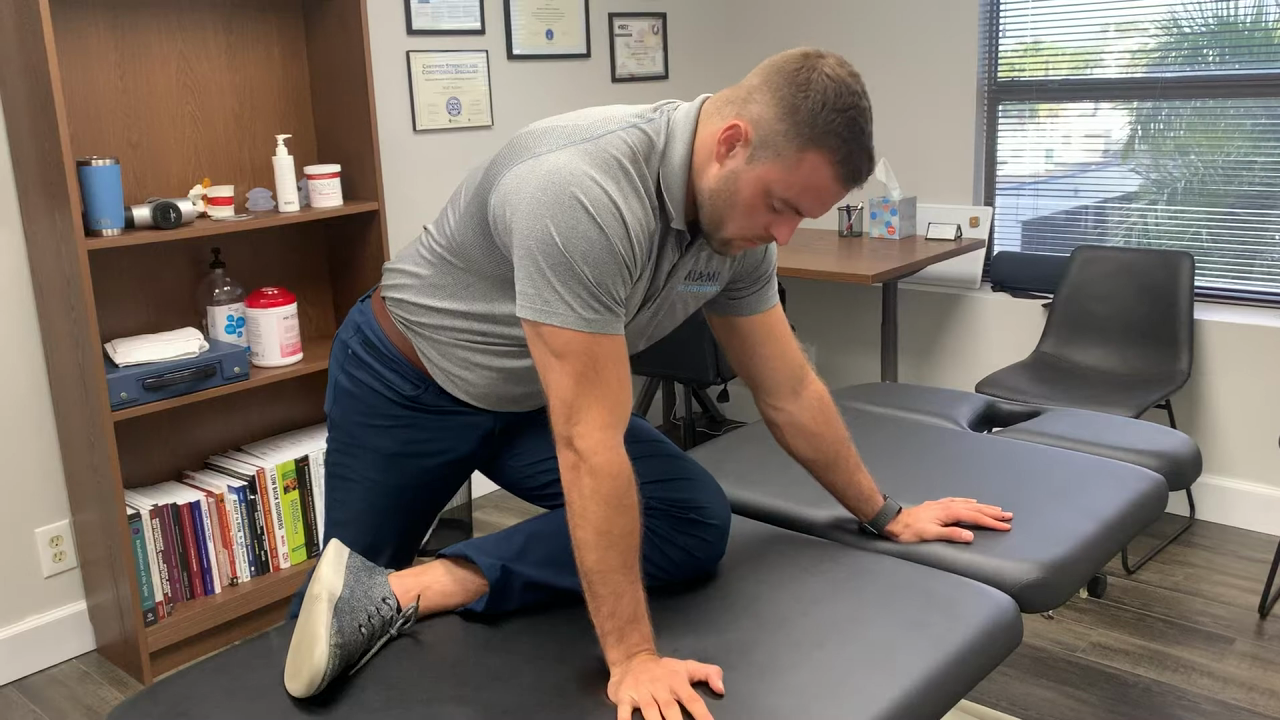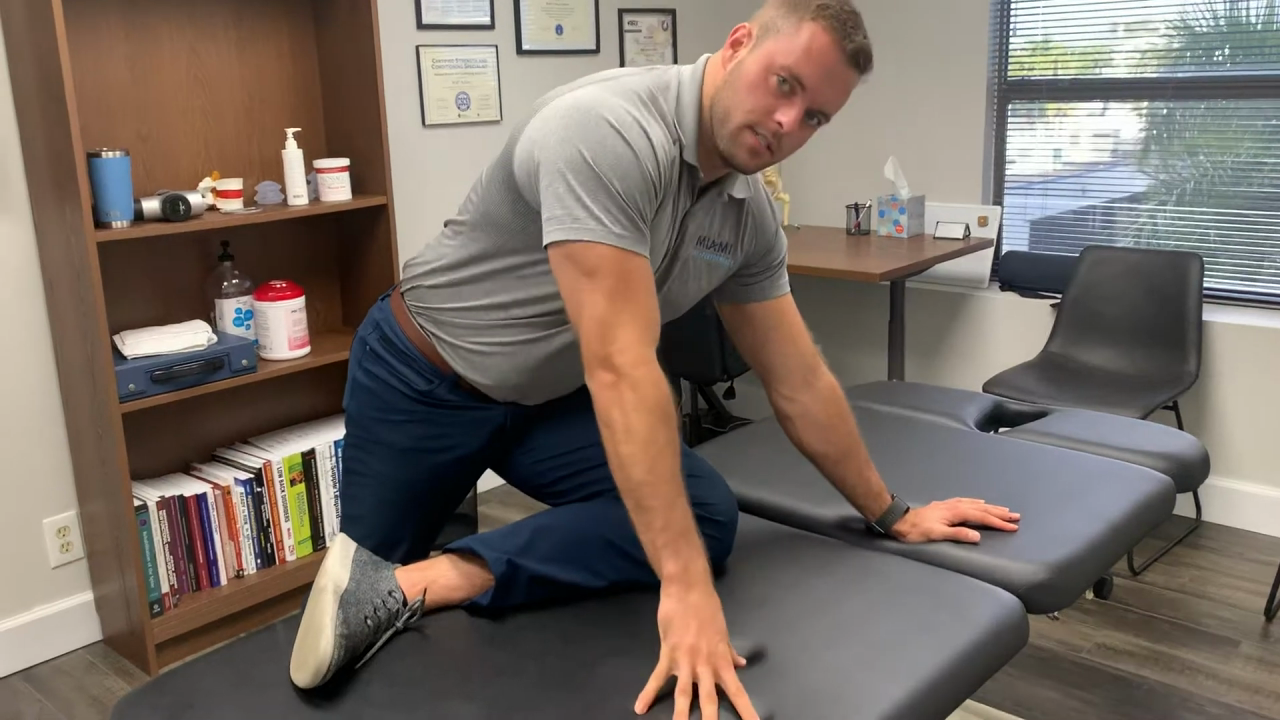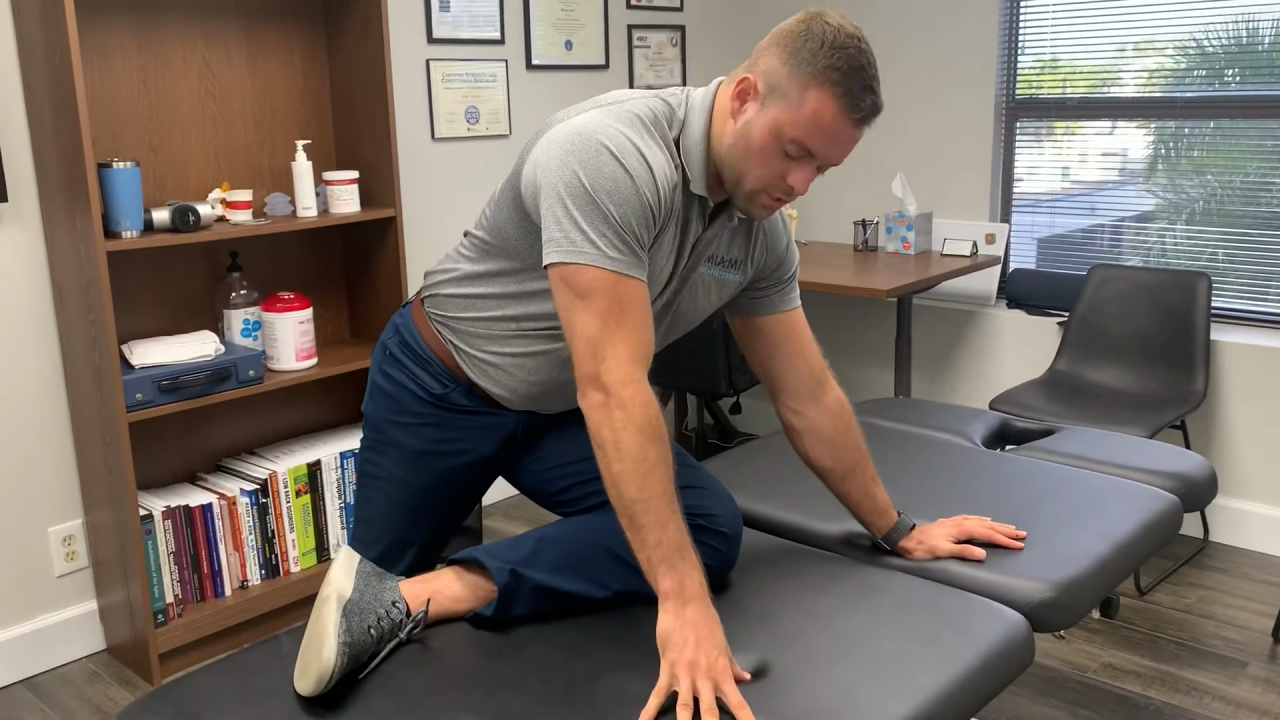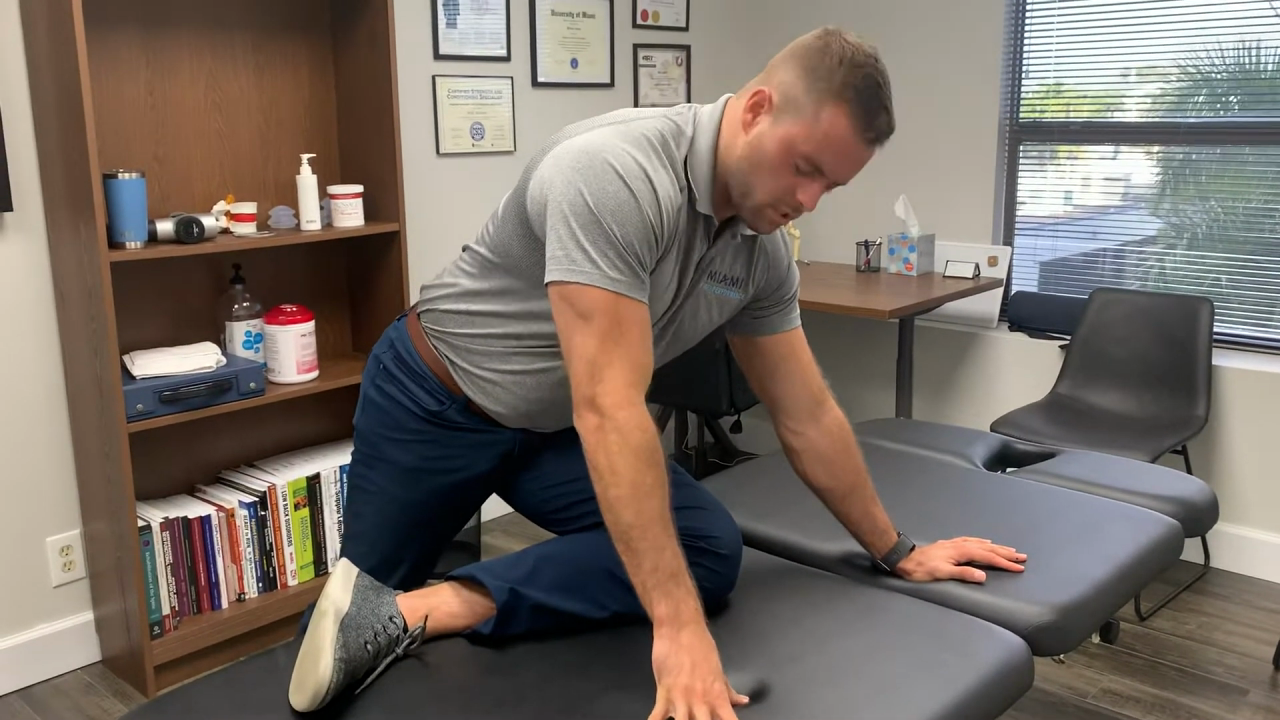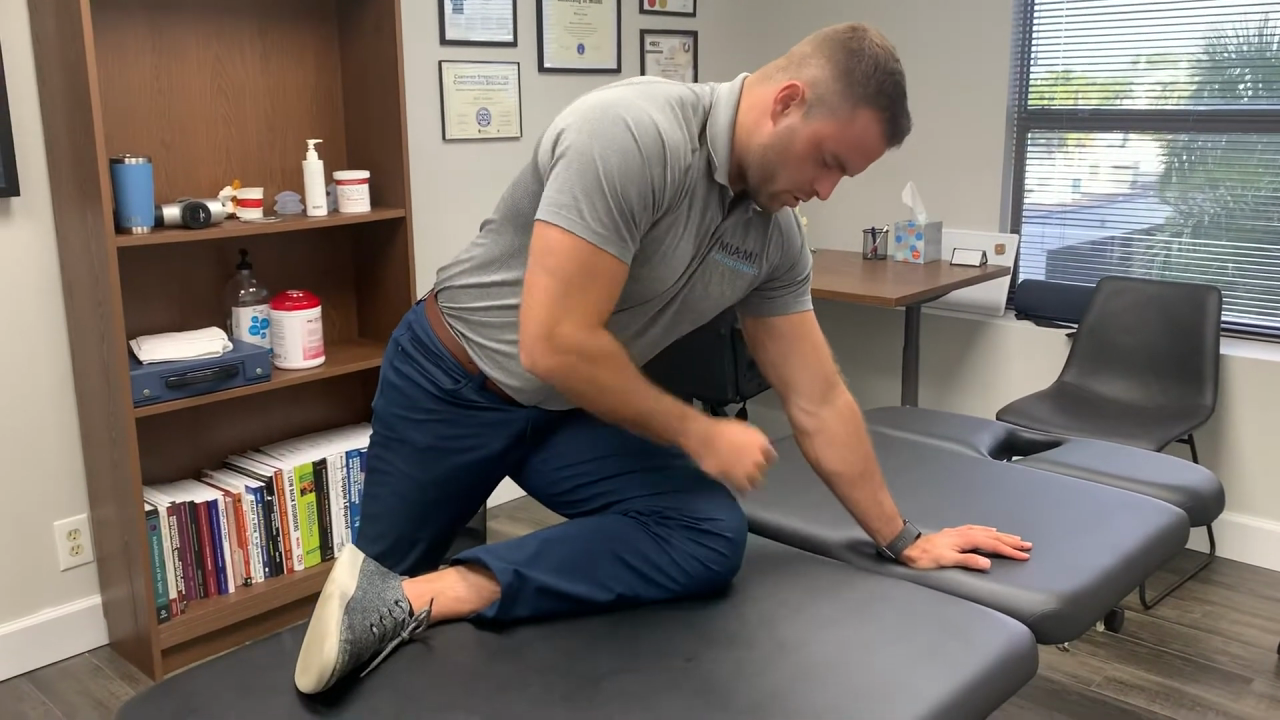
dt=1s
person 1, frame 1
left shoulder: (739, 223)
right shoulder: (583, 190)
left elbow: (789, 393)
right elbow: (591, 446)
left wrist: (886, 516)
right wrist: (632, 656)
left hip: (531, 394)
right hip: (406, 379)
left knee: (695, 522)
right knee: (341, 613)
left ankle: (407, 593)
person 1, frame 2
left shoulder: (749, 217)
right shoulder: (606, 130)
left elbow: (798, 383)
right elbow: (620, 369)
left wrist: (892, 514)
right wrist: (686, 585)
left hip: (547, 396)
right hip: (424, 377)
left knee: (706, 517)
right knee: (374, 573)
left ankle: (417, 586)
person 1, frame 3
left shoulder: (762, 233)
right shoulder: (609, 155)
left elbow: (807, 398)
right elbow: (612, 389)
left wrist: (898, 531)
right wrist: (683, 602)
left hip: (558, 408)
right hip: (443, 385)
left knee: (709, 528)
right knee: (379, 583)
left ankle: (418, 600)
person 1, frame 4
left shoulder: (762, 252)
right shoulder: (615, 172)
left elbow: (807, 418)
right elbow: (609, 410)
left wrist: (898, 553)
right wrist: (678, 626)
left hip: (552, 425)
right hip: (435, 400)
left knee: (709, 551)
right knee: (356, 617)
left ankle: (420, 613)
person 1, frame 5
left shoulder: (775, 235)
right shoulder: (632, 132)
left elbow: (818, 403)
right elbow: (554, 344)
left wrist: (903, 540)
right wrist: (696, 435)
left hip: (571, 407)
right hip: (452, 383)
left knee: (710, 536)
right knee: (384, 582)
left ankle: (424, 600)
